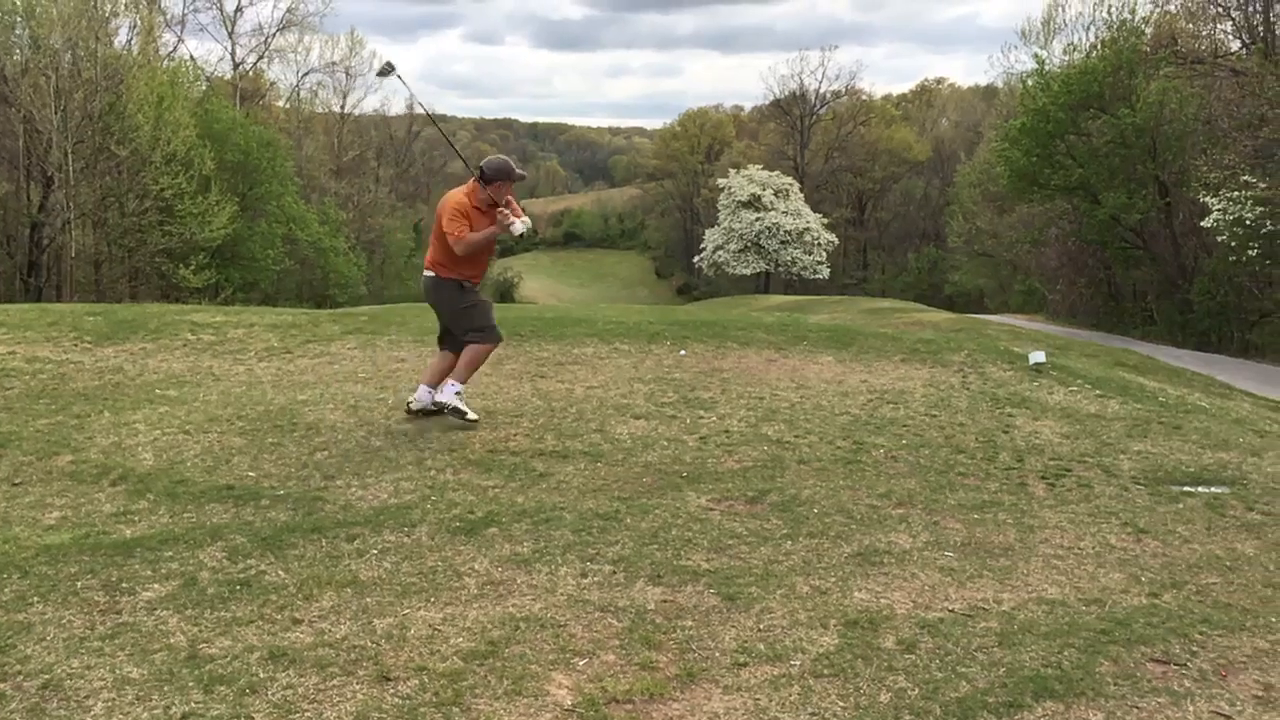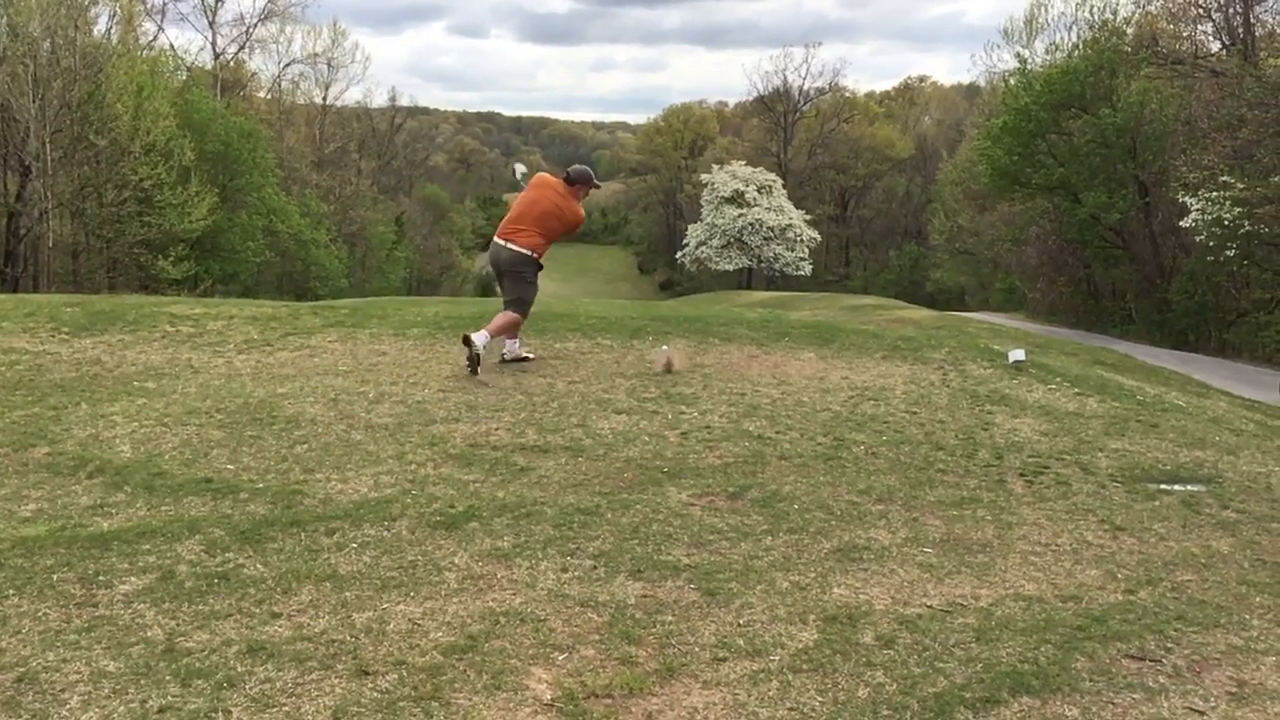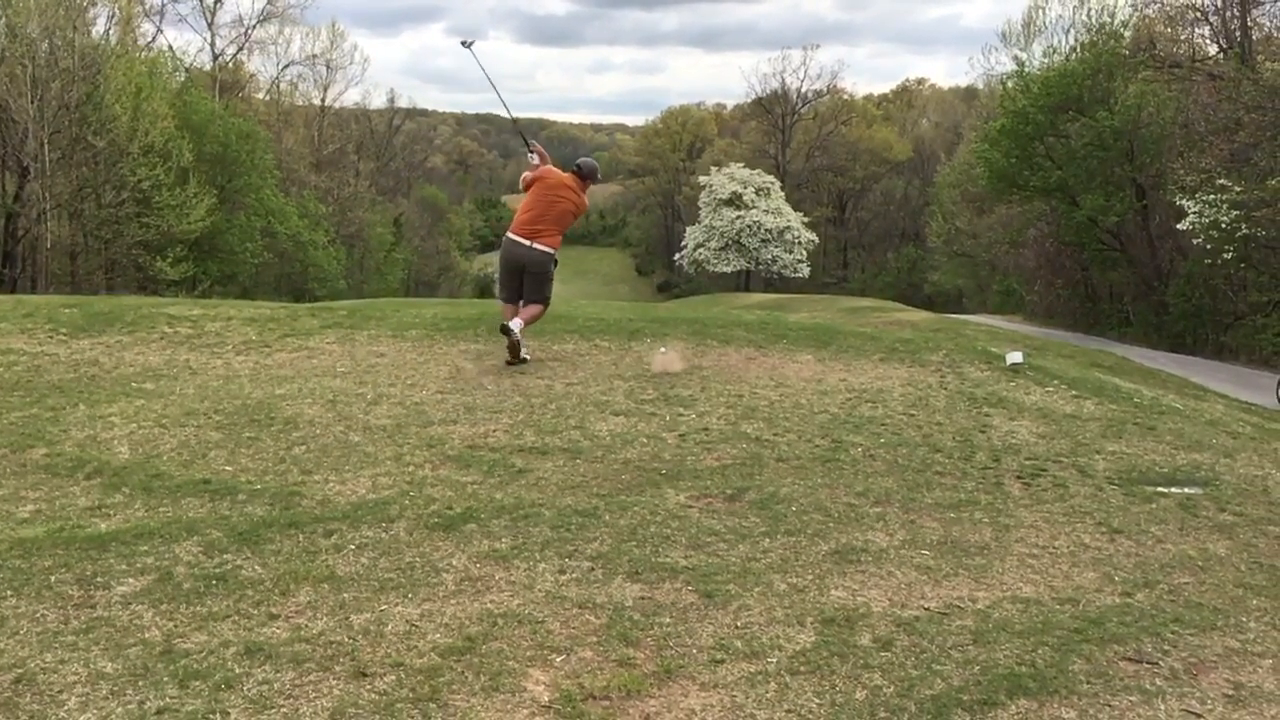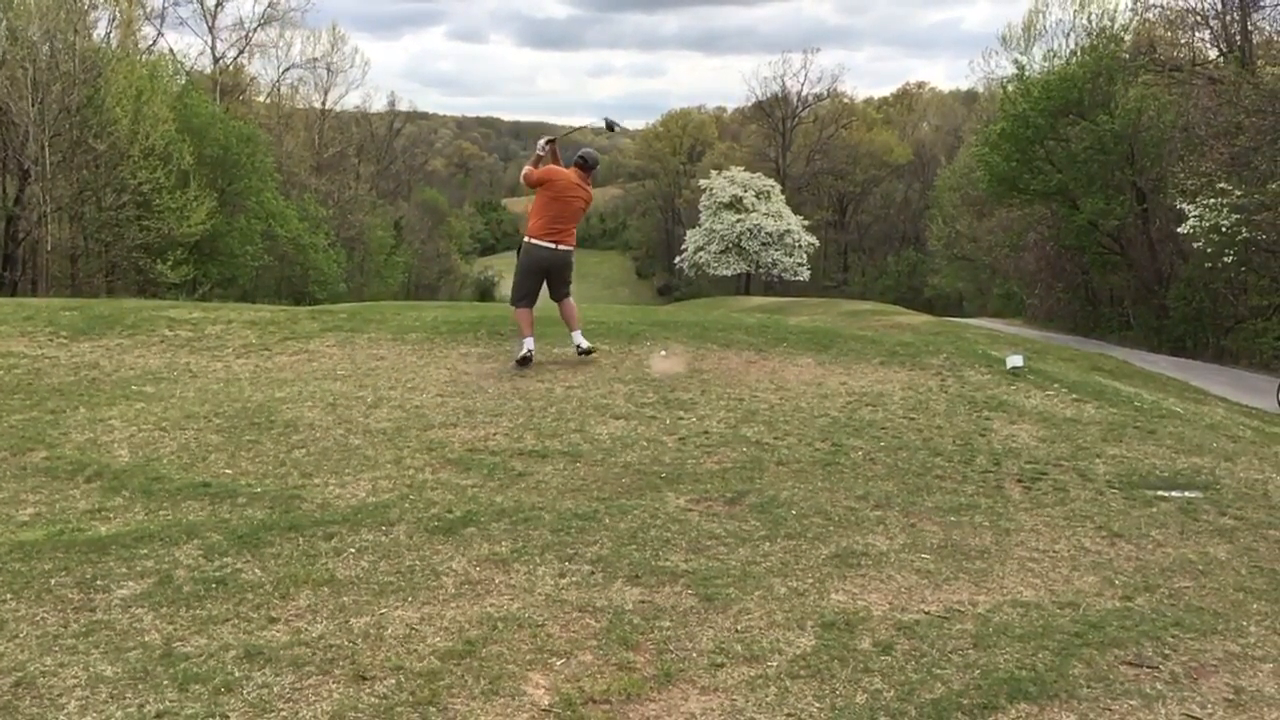
dt=1s
person 1, frame 1
left shoulder: (501, 202)
right shoulder: (457, 202)
left elbow: (522, 223)
right elbow: (462, 246)
left wrist: (518, 224)
right wrist: (494, 227)
left hip: (458, 284)
right hip: (447, 284)
left knee: (455, 344)
right knee: (486, 337)
left ankle: (423, 398)
right ankle: (450, 391)
person 1, frame 2
left shoulder: (541, 179)
right shoulder: (576, 214)
left hip: (497, 247)
right hip: (521, 257)
left knee: (514, 301)
right knee: (517, 311)
left ankle: (512, 349)
right ankle: (479, 339)
person 1, frame 3
left shoulder: (548, 174)
right shoulder: (581, 203)
left elbow: (525, 182)
left wrist: (536, 162)
right wrist: (544, 157)
left hip: (513, 243)
right hip: (541, 254)
left knee: (510, 299)
right knee: (537, 303)
left ankle: (516, 350)
right ankle: (516, 325)
person 1, frame 4
left shoulder: (553, 173)
right shoulder: (587, 193)
left elbow: (525, 177)
left wrist: (539, 153)
right wrist: (553, 153)
left hip: (534, 248)
right hip: (563, 253)
left knee: (522, 300)
right knee: (563, 296)
left ankle: (527, 345)
right ankle: (579, 340)
